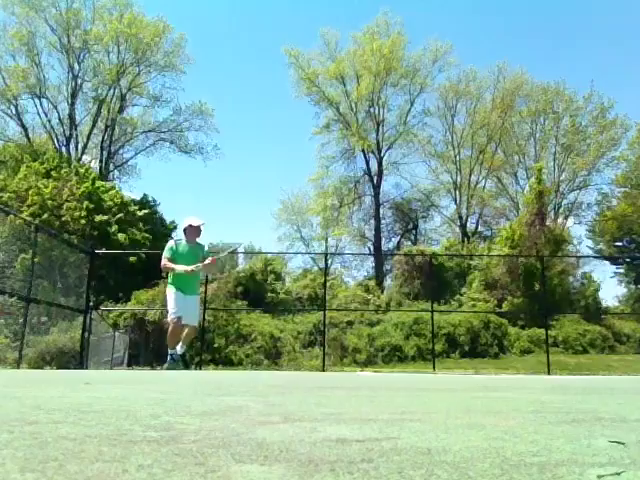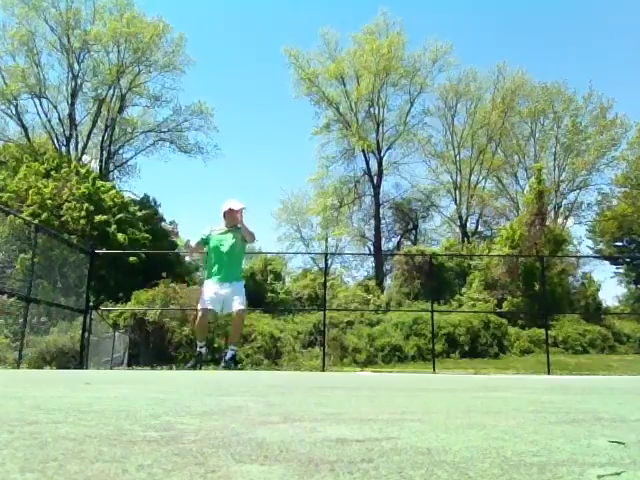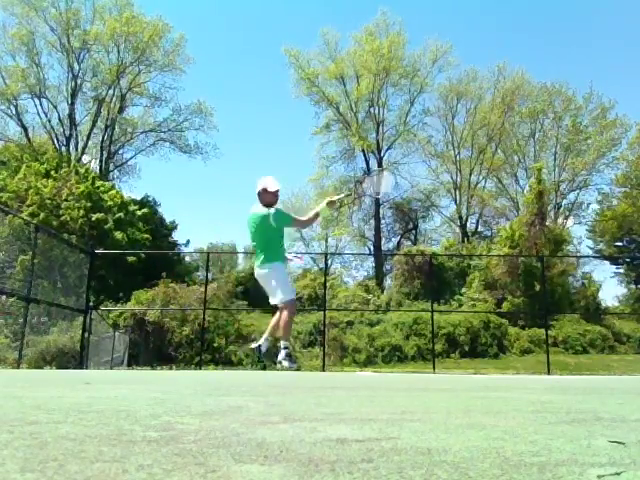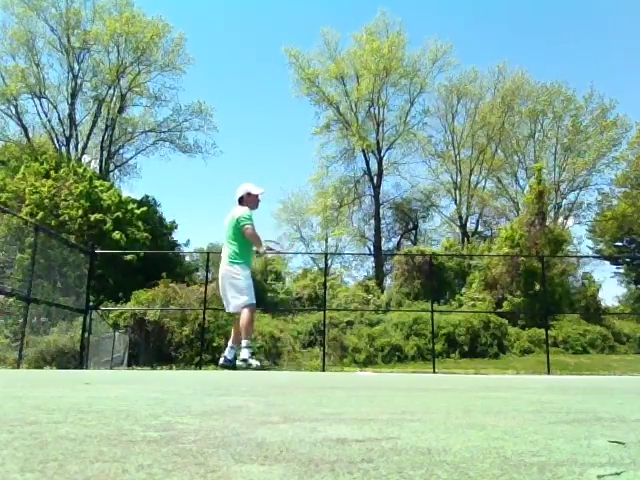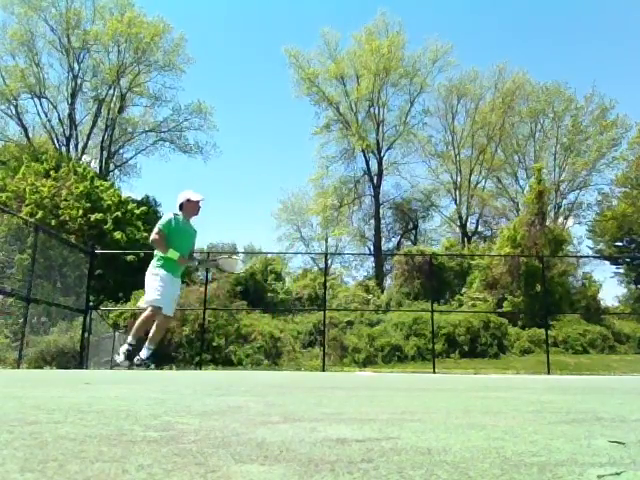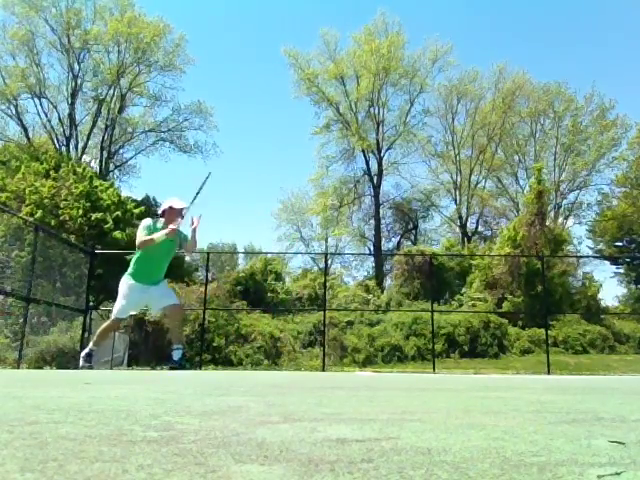
dt=0.7s
person 1, frame 1
left shoulder: (201, 248)
right shoulder: (173, 244)
left elbow: (208, 270)
right elbow: (164, 265)
left wrist: (209, 264)
right wrist: (184, 269)
left hip: (193, 294)
right hip: (176, 291)
left knee: (192, 327)
right knee: (175, 322)
left ankle: (179, 351)
right ankle: (172, 357)
person 1, frame 2
left shoulder: (242, 233)
right shoulder: (211, 233)
left elbow: (251, 239)
left wrist: (241, 224)
left hip: (235, 283)
right hip: (213, 282)
left knee: (239, 314)
right knee: (203, 314)
left ankle: (230, 355)
right ankle: (200, 352)
person 1, frame 3
left shoulder: (256, 213)
right shoulder: (272, 213)
right elbow: (304, 223)
left wrist: (286, 248)
right wrist: (322, 207)
left hip: (267, 266)
right hip: (271, 267)
left knee: (286, 308)
right knee: (288, 306)
left ankle: (263, 343)
right ankle: (284, 353)
person 1, frame 4
left shoulder: (234, 215)
right shoulder: (243, 212)
right elbow: (253, 237)
left wrist: (253, 249)
right wrist: (260, 249)
left hip: (230, 268)
right hip: (236, 268)
left knee: (242, 312)
right knee: (247, 308)
left ankle: (229, 356)
right ankle: (246, 354)
person 1, frame 5
left shoulder: (192, 231)
right shoulder: (170, 219)
right elbow: (154, 239)
right wrist: (178, 257)
left hip: (175, 278)
right hip: (160, 271)
left knee: (165, 318)
right knee: (154, 310)
left ankle: (143, 355)
right ankle: (127, 348)
person 1, frame 6
left shoulder: (178, 235)
right shoulder: (149, 224)
left elbow: (190, 250)
right elbow: (140, 244)
left wrist: (194, 230)
right wrist: (166, 233)
left hip: (157, 284)
right hip: (133, 282)
left knee: (176, 311)
right knee: (116, 321)
left ankle: (177, 357)
right ankle: (88, 352)
